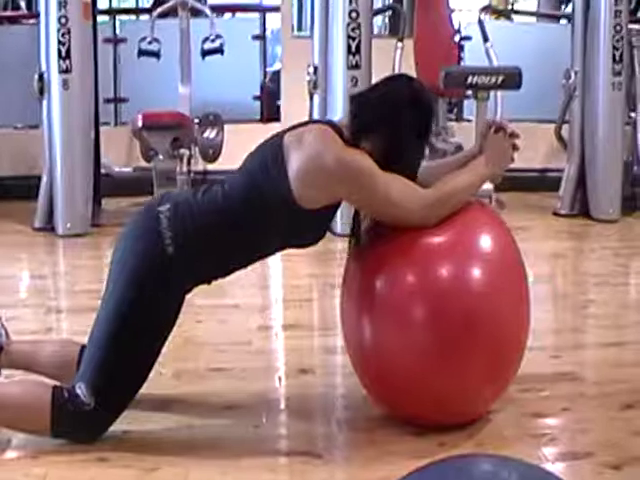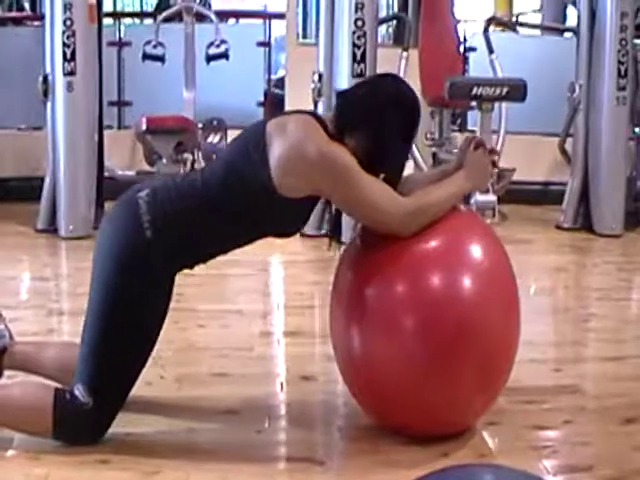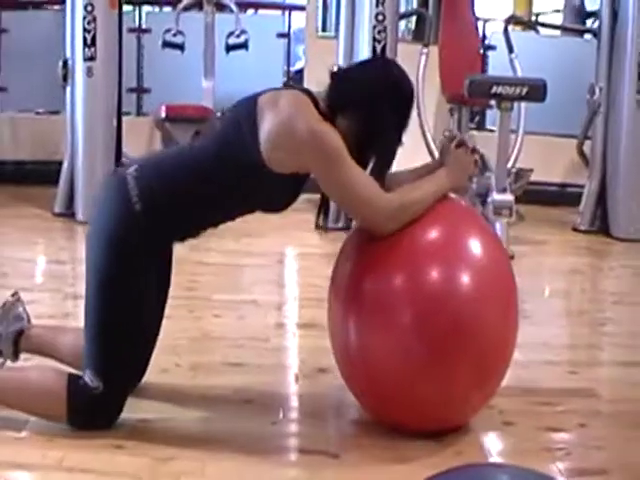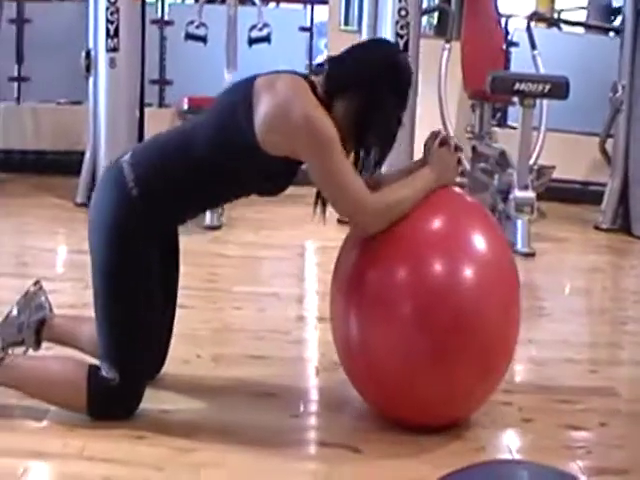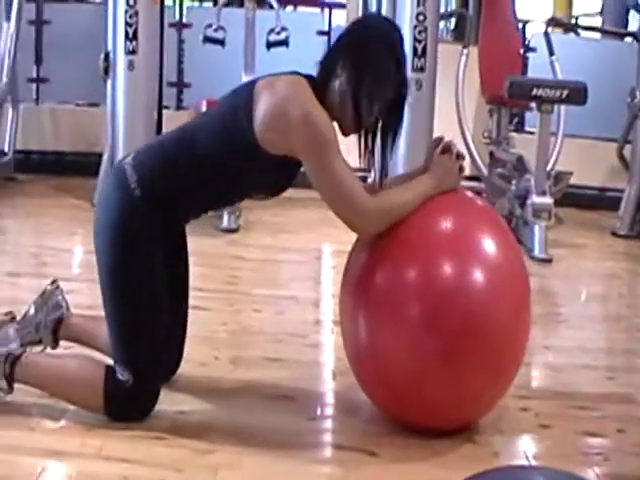
dt=0.3s
person 1, frame 1
left shoulder: (328, 139)
right shoulder: (336, 162)
left elbow: (405, 183)
right elbow: (425, 208)
left wrist: (473, 154)
right wrist: (487, 165)
left hip: (166, 234)
right hip: (162, 256)
left knee: (107, 364)
right knee: (85, 414)
person 1, frame 2
left shoulder: (312, 132)
right shoulder: (318, 153)
left elbow: (385, 192)
right elbow: (400, 217)
left wrist: (453, 169)
right wrist: (467, 179)
left hip: (147, 229)
right hip: (140, 243)
left knee: (106, 372)
right knee: (85, 418)
person 1, frame 3
left shoulder: (304, 110)
right shoulder: (308, 130)
left elbow: (369, 187)
right elbow: (383, 215)
left wrist: (436, 166)
right wrist: (449, 177)
left hip: (144, 210)
right hip: (132, 221)
left knee: (122, 368)
right knee: (97, 403)
person 1, frame 4
left shoulder: (303, 96)
right shoulder: (303, 113)
left elbow: (351, 192)
right elbow: (367, 217)
left wrist: (420, 167)
right wrist: (432, 176)
left hip: (148, 205)
right hip: (129, 207)
left knee: (144, 361)
right knee: (117, 395)
person 1, frame 5
left shoulder: (304, 98)
right shoulder: (300, 109)
left elbow: (352, 196)
right elbow: (365, 217)
left wrist: (421, 174)
right wrist: (433, 182)
left hip: (157, 210)
right hip: (132, 209)
left knee: (162, 362)
right knee: (133, 397)
left ankle: (56, 320)
